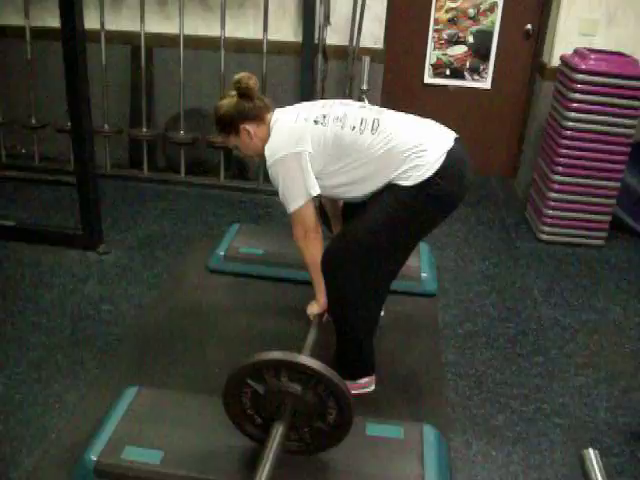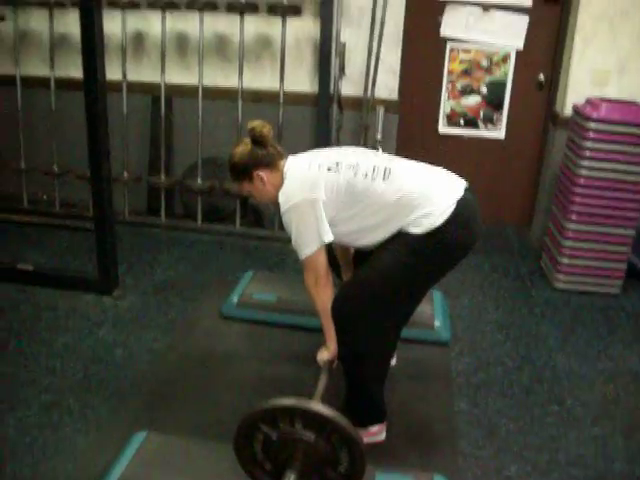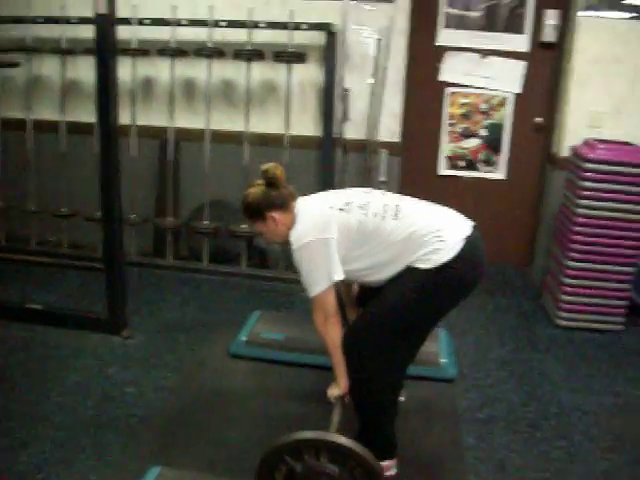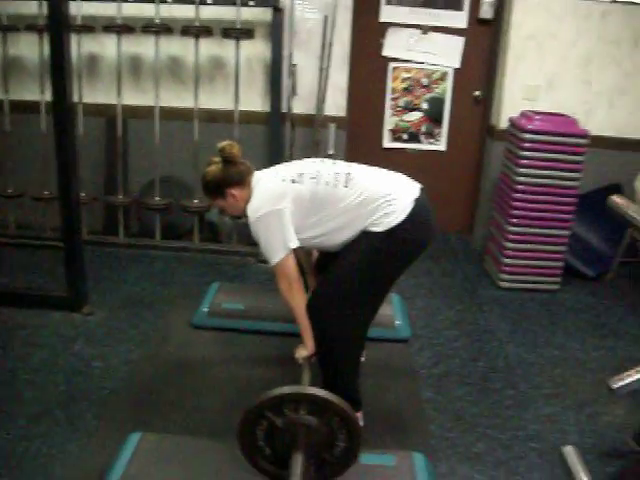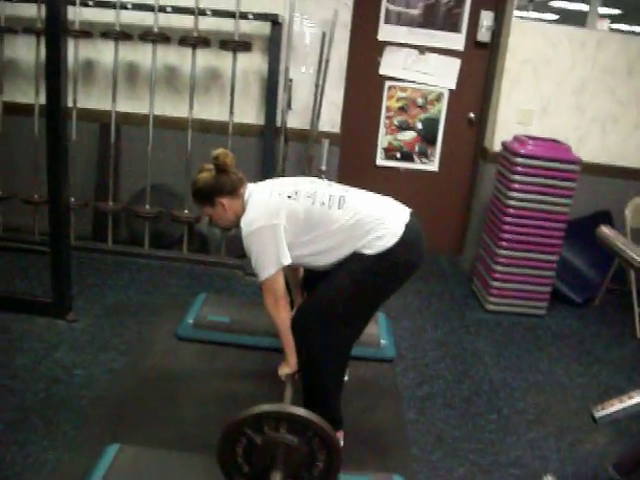
dt=0.5s
person 1, frame 1
left shoulder: (282, 149)
right shoulder: (295, 119)
left elbow: (307, 232)
right elbow: (331, 174)
left wrist: (321, 297)
right wrist: (340, 233)
left hip: (432, 177)
right hip: (441, 150)
left knee: (344, 261)
right knee: (356, 226)
left ankle: (355, 372)
right ankle: (364, 303)
person 1, frame 2
left shoulder: (296, 196)
right shoulder: (308, 168)
left elbow: (318, 278)
right elbow: (342, 223)
left wrist: (332, 343)
right wrist: (350, 279)
left hip: (441, 225)
right hip: (451, 198)
left knee: (353, 308)
right knee: (366, 276)
left ankle: (366, 420)
right ankle: (377, 350)
person 1, frame 3
left shoulder: (307, 236)
right shoulder: (316, 208)
left elbow: (326, 316)
right elbow: (344, 269)
left wrist: (342, 379)
right wrist: (354, 315)
left hip: (449, 262)
right hip: (455, 236)
left knee: (363, 343)
right knee: (371, 308)
left ankle: (379, 454)
right ankle: (386, 386)
person 1, frame 4
left shoulder: (263, 208)
right shoulder: (272, 181)
left elbow: (289, 282)
right elbow: (305, 232)
left wrist: (308, 341)
right wrist: (316, 282)
left hip: (399, 223)
right hip: (404, 200)
left knee: (328, 306)
right knee: (329, 272)
right ankle: (346, 347)
person 1, frame 5
left shoulder: (257, 222)
right shoulder: (266, 194)
left elbow: (275, 299)
right elbow: (291, 256)
left wrist: (291, 359)
right wrist: (299, 302)
left hip: (390, 249)
right hip: (394, 225)
left knee: (312, 325)
right knee: (316, 289)
left ankle: (325, 427)
right ankle: (330, 365)
